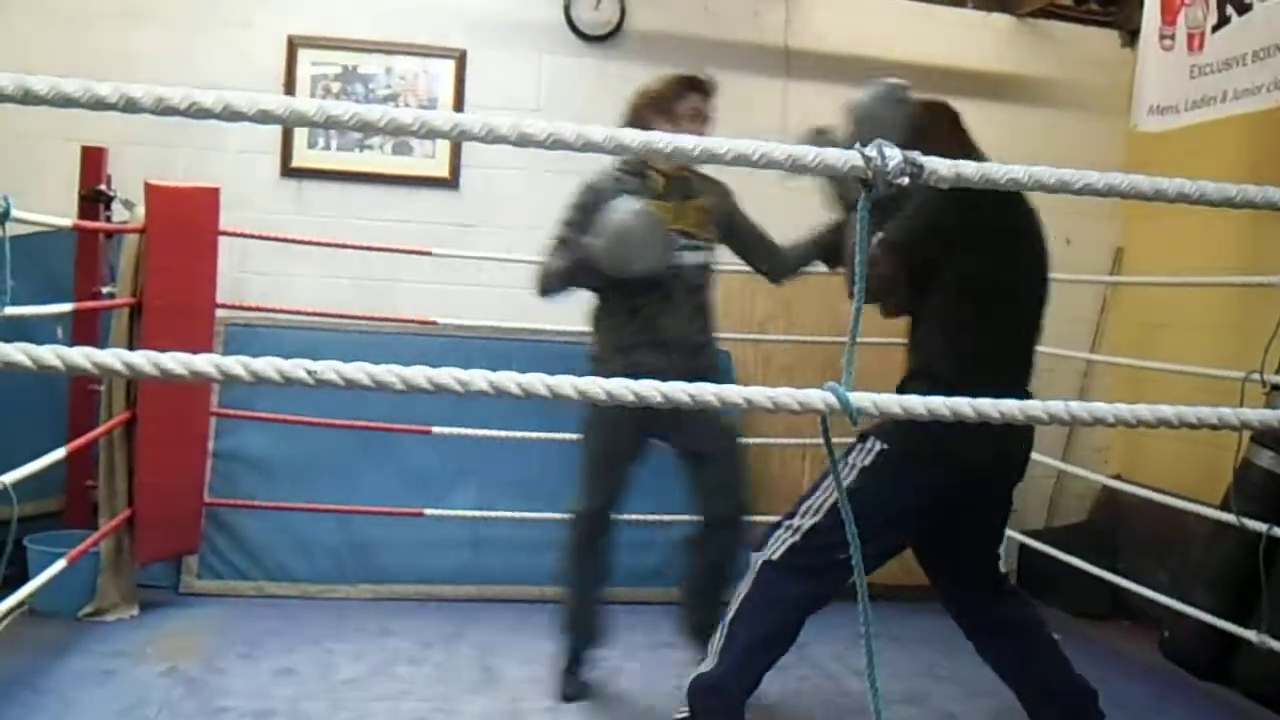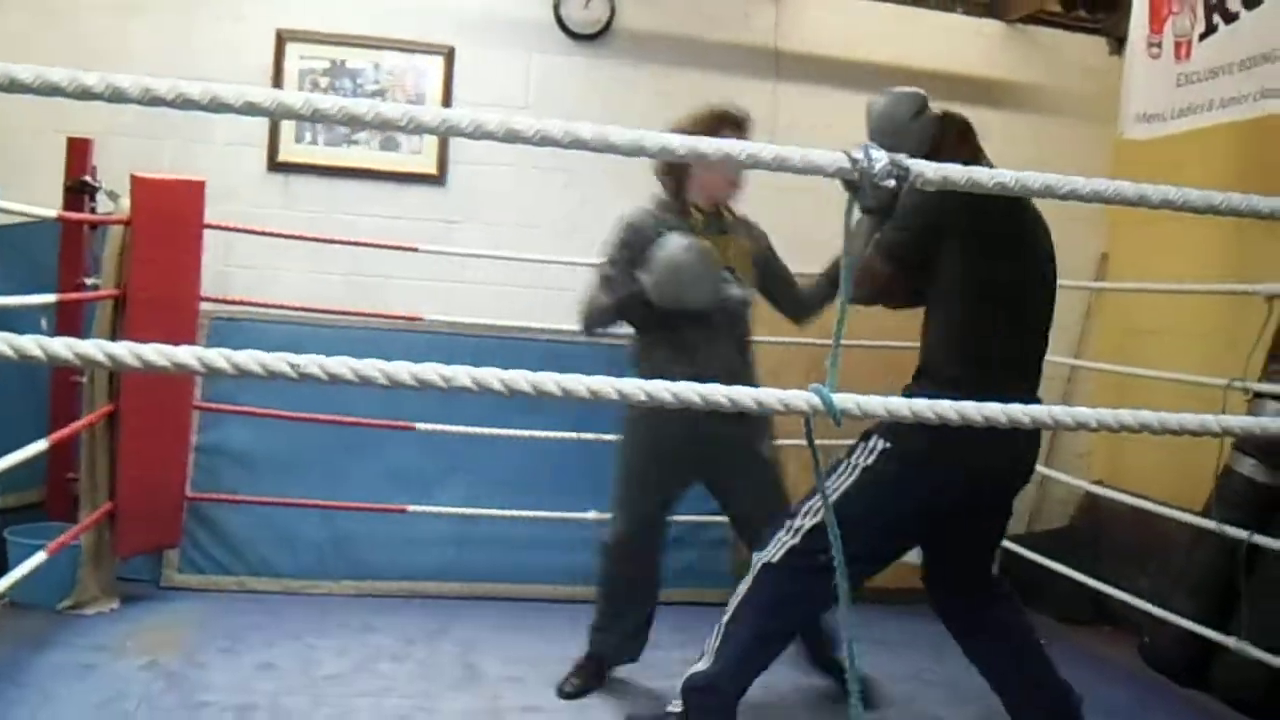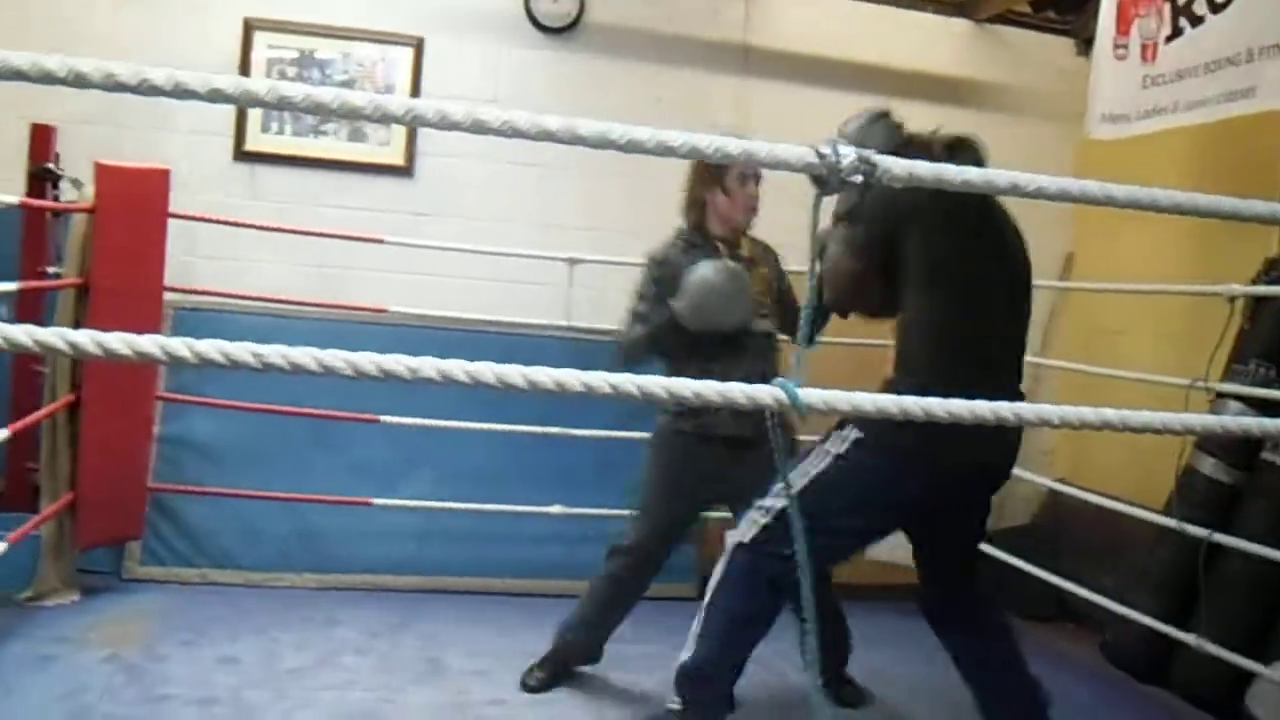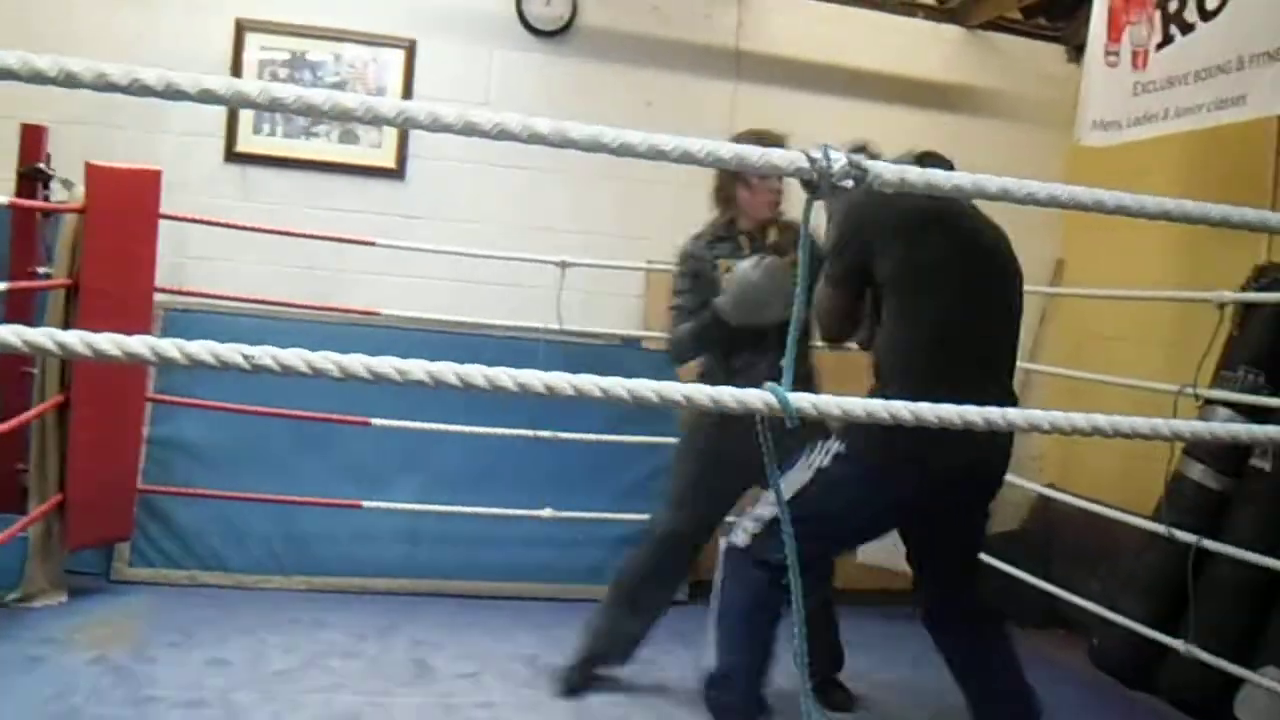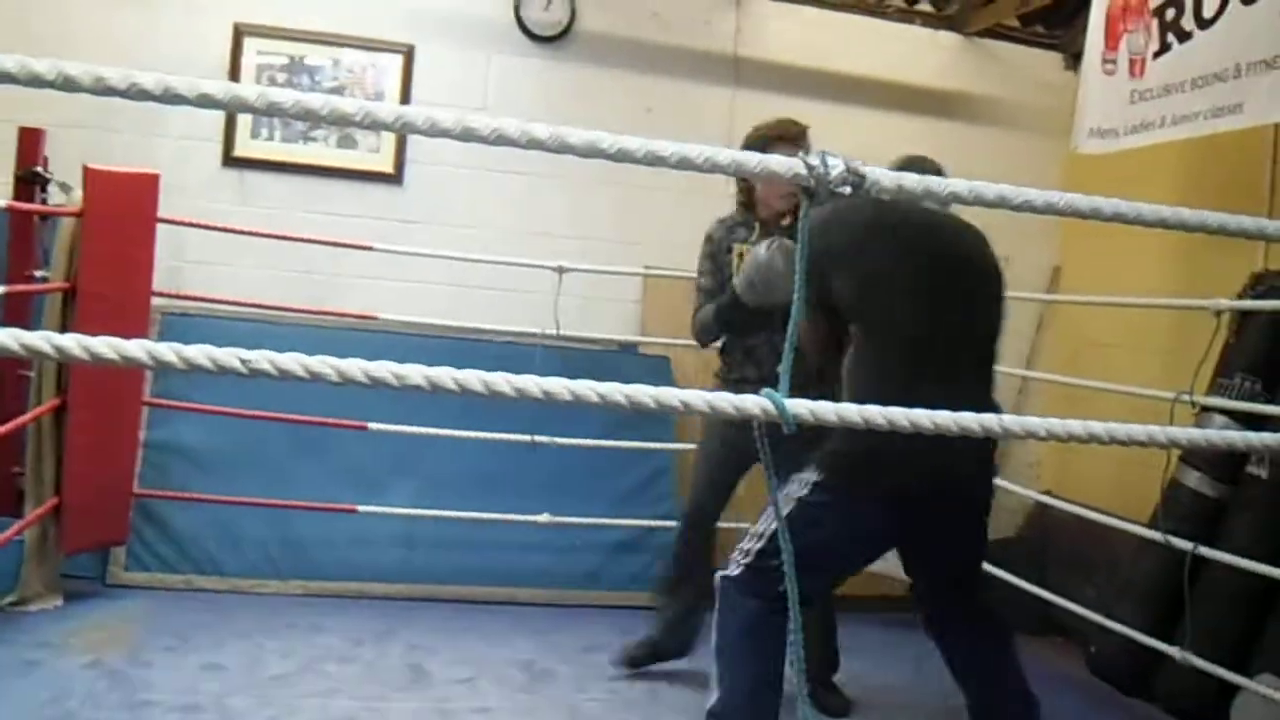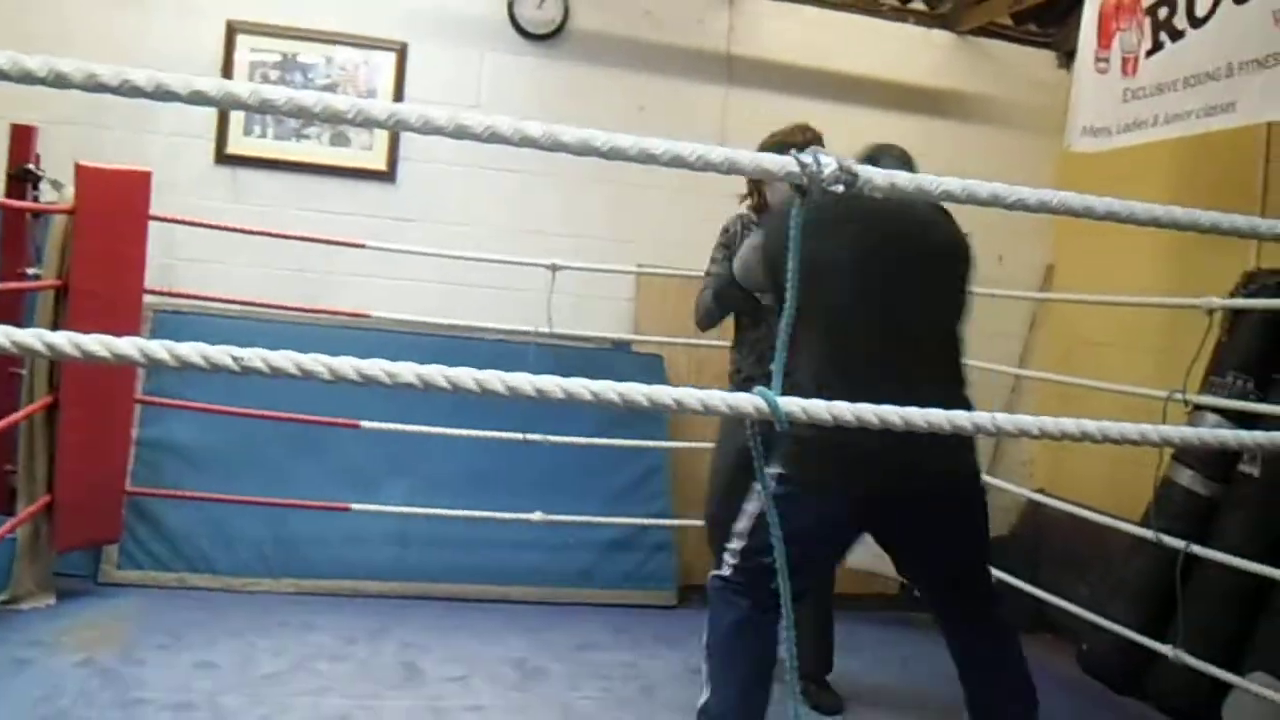
dt=0.1s
person 1, frame 1
left shoulder: (948, 195)
right shoulder: (1006, 208)
left elbow: (877, 285)
right elbow: (906, 295)
left wrist: (866, 213)
left hip: (934, 431)
right hip: (999, 435)
left knee: (790, 563)
right knee: (978, 588)
person 1, frame 2
left shoulder: (946, 196)
right shoulder: (1022, 218)
left elbow: (871, 282)
left hip: (939, 435)
right hip: (1006, 442)
left knee: (795, 564)
right knee: (967, 591)
person 1, frame 3
left shoulder: (908, 188)
right shoulder: (994, 221)
left elbow: (840, 290)
left wrist: (847, 216)
left hip: (919, 425)
right hip: (990, 436)
left knee: (765, 547)
right knee: (954, 589)
person 1, frame 4
left shoulder: (874, 206)
right shoulder: (988, 235)
left elbow: (829, 323)
left hip: (900, 432)
right hip: (980, 443)
left knee: (756, 556)
right knee: (954, 600)
person 1, frame 5
left shoulder: (839, 223)
right shoulder: (970, 243)
left elbow: (817, 348)
left hip: (873, 451)
right hip: (964, 454)
left knee: (753, 586)
right knee: (960, 607)
person 1, frame 6
left shoulder: (797, 212)
right shoulder: (943, 230)
left hip: (828, 447)
right hip: (938, 449)
left knee: (741, 596)
right knee: (969, 606)
person 2, frame 1
left shoulder: (709, 196)
right shoulder: (606, 191)
left elbow: (778, 264)
right elbow: (550, 278)
left wrist: (841, 233)
right wrist: (593, 260)
left hip: (692, 379)
right hip: (622, 378)
left knee: (726, 508)
right knee: (595, 509)
left ankle: (704, 625)
right ankle: (579, 643)
person 2, frame 2
left shoulder: (745, 234)
right shoulder: (646, 228)
left elbow: (798, 305)
right elbow: (594, 315)
left wrist: (850, 265)
right wrist: (643, 295)
left hip: (731, 412)
right hip: (662, 414)
left knee: (775, 535)
right knee: (632, 536)
left ankle: (821, 650)
right ankle: (603, 652)
person 2, frame 3
left shoulder: (764, 259)
right shoulder: (672, 260)
left elbow: (796, 329)
right elbow: (633, 348)
right wrist: (681, 318)
left hip: (757, 436)
right hip: (691, 436)
right knee: (642, 549)
left ankle: (831, 665)
right ankle: (570, 649)
person 2, frame 4
left shoulder: (795, 242)
right shoulder: (703, 252)
right elbow: (680, 344)
right wrist: (724, 314)
left hip: (792, 423)
right hip: (723, 421)
right knee: (674, 536)
left ankle: (823, 669)
right ankle: (603, 646)
person 2, frame 5
right shoulder: (726, 235)
right elbow: (703, 325)
right wrist: (742, 297)
left hip: (806, 402)
right hip: (738, 401)
right knee: (697, 517)
left ankle: (820, 669)
right ankle: (674, 631)
person 2, frame 6
right shoulder: (741, 230)
right elbow: (705, 314)
right wrist: (734, 283)
right hip: (751, 397)
right knee: (723, 516)
left ankle: (814, 669)
